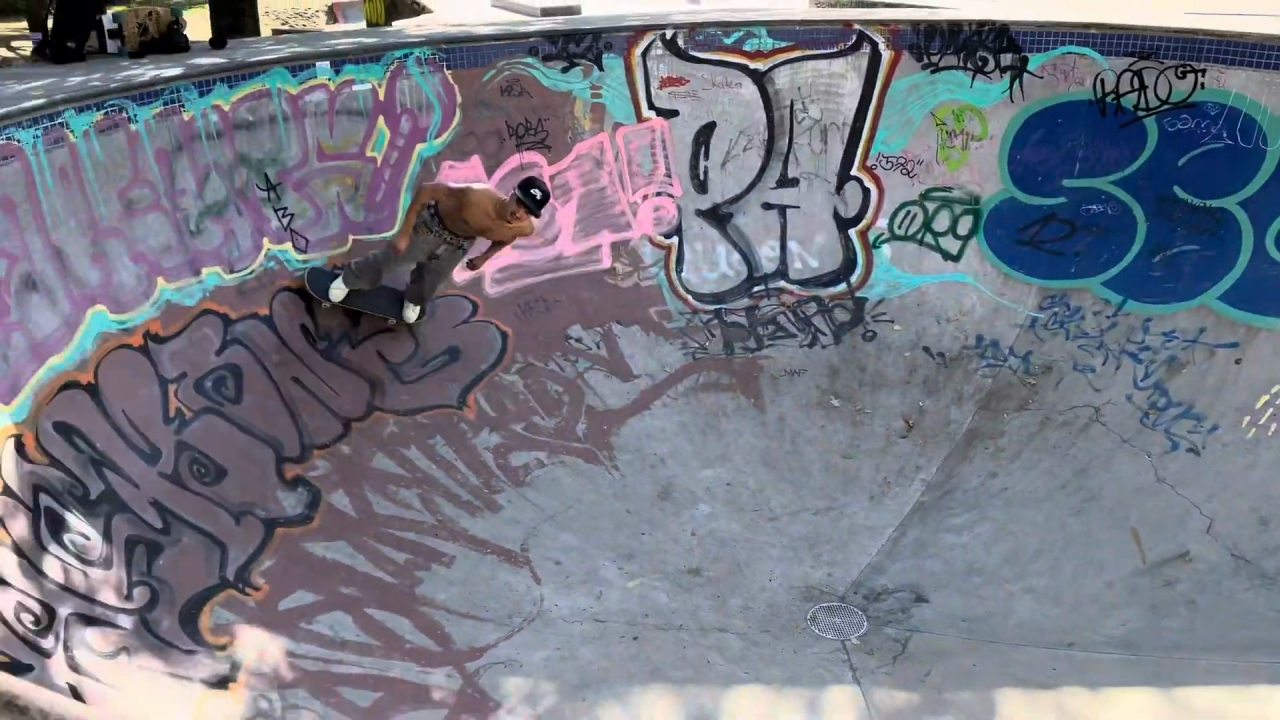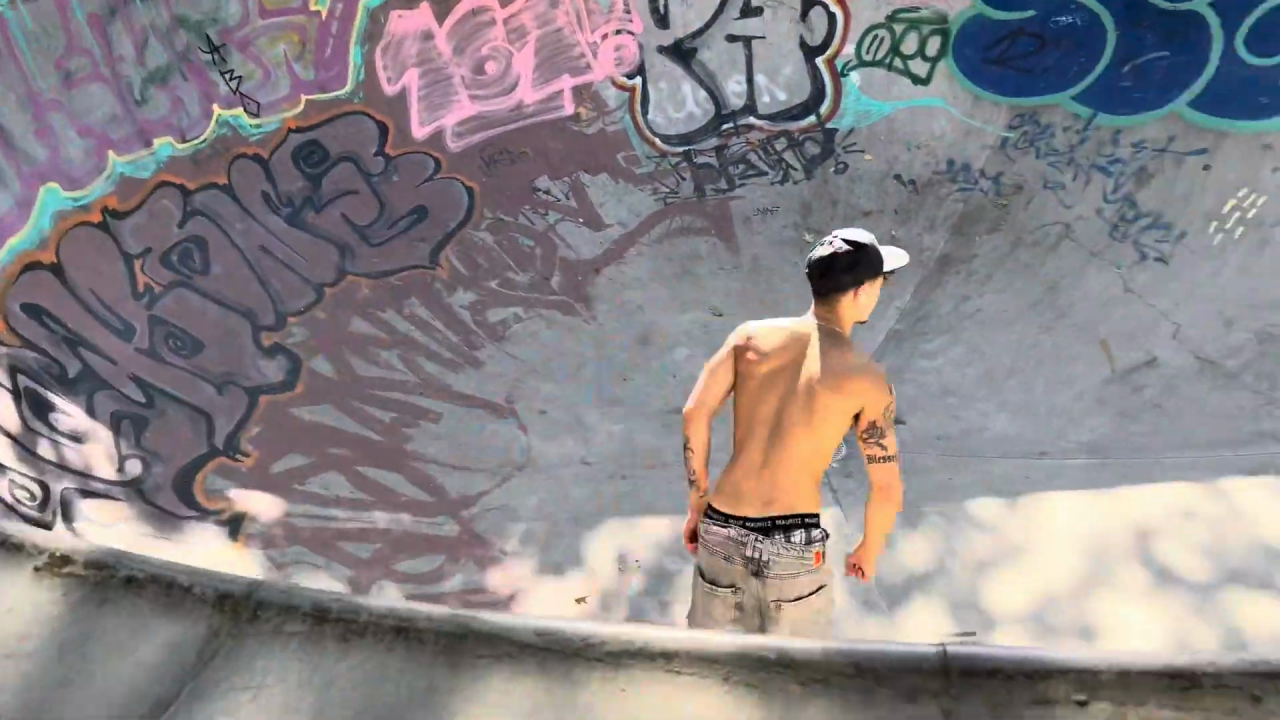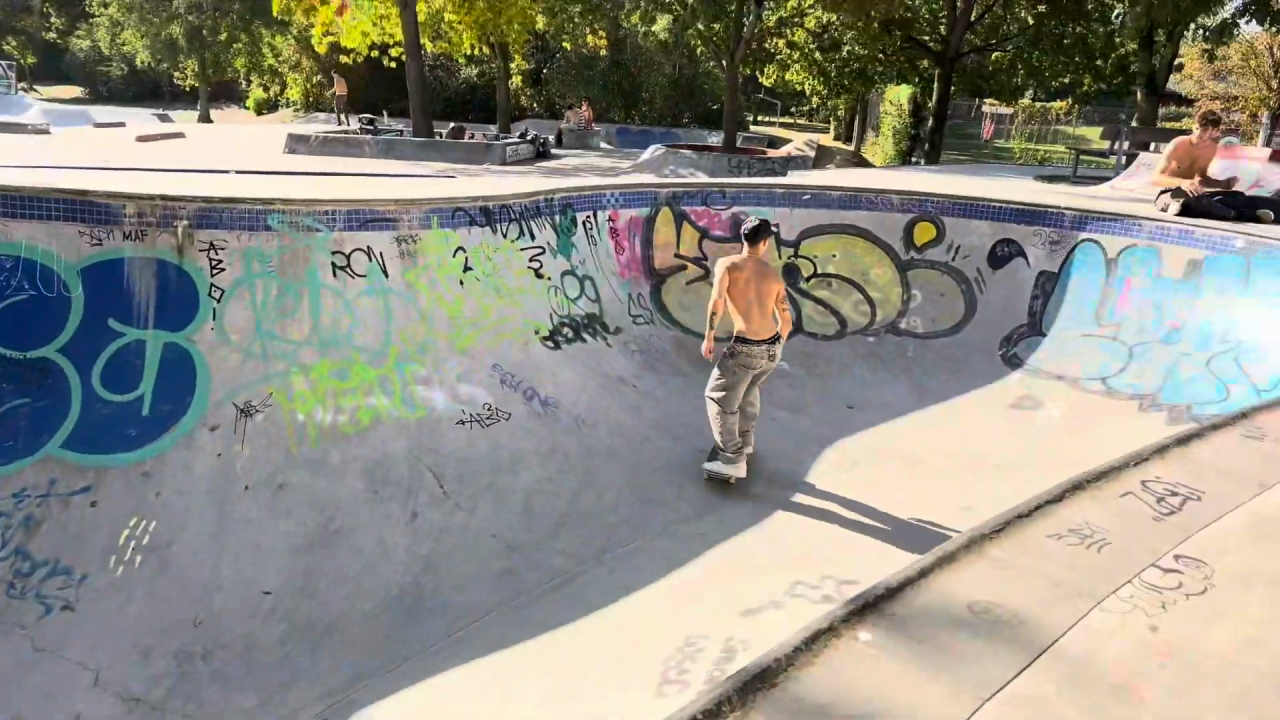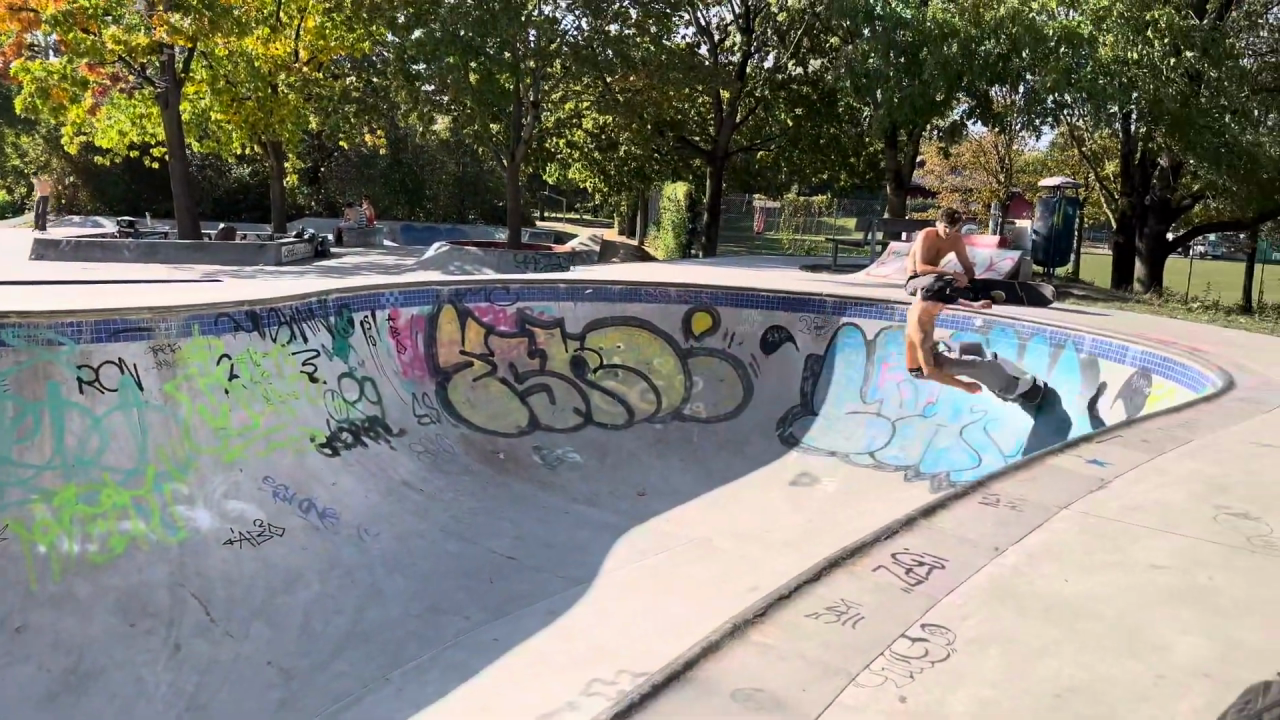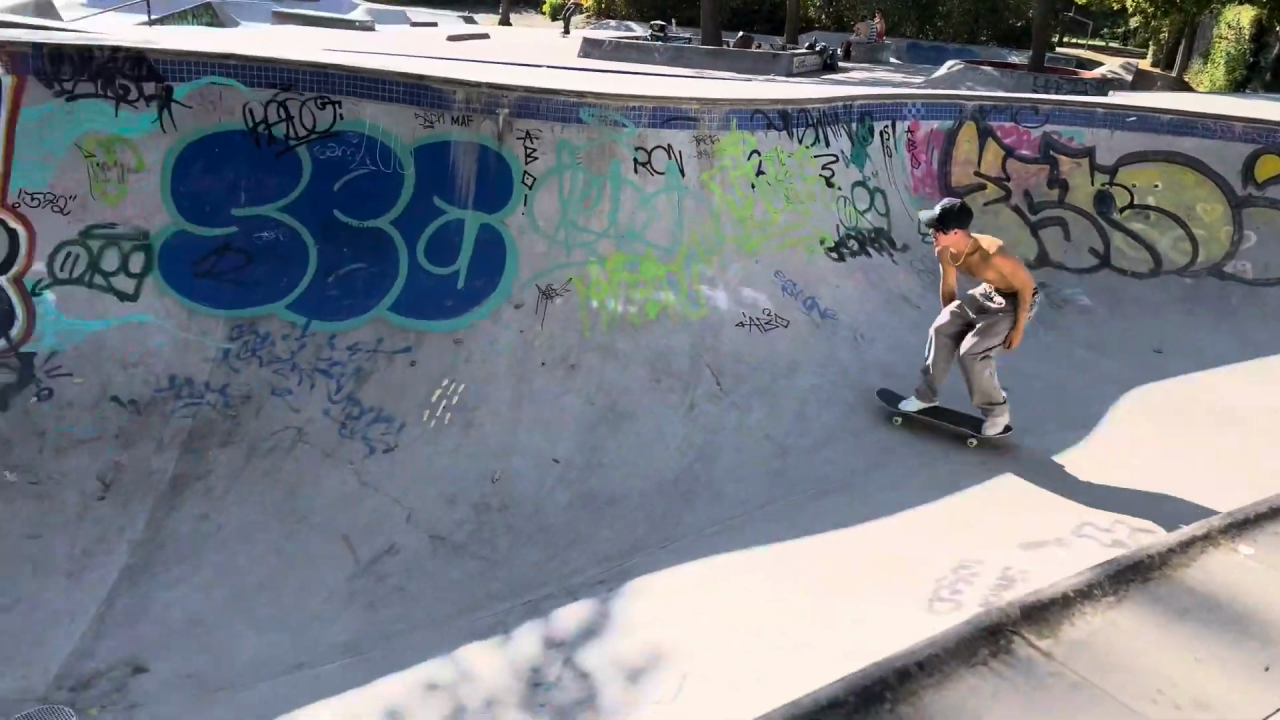
dt=1s
person 1, frame 1
left shoulder: (525, 228)
right shoulder: (476, 197)
right elbow: (426, 190)
left wrist: (485, 257)
right wrist: (404, 232)
left hip: (459, 241)
right hip: (433, 224)
left knee: (429, 283)
right knee: (386, 259)
left ankle: (413, 298)
right ankle: (349, 280)
person 1, frame 2
left shoulder: (751, 334)
right shoulder: (868, 381)
left elbow: (694, 412)
right elbow: (888, 492)
left wrist: (697, 502)
right wrist: (870, 548)
left hip: (721, 538)
right hip: (791, 554)
person 1, frame 3
left shoulder: (727, 264)
right shoulder: (774, 276)
left elbow: (717, 300)
right elbow: (786, 321)
left wrist: (708, 338)
left hip: (746, 348)
right hip: (772, 347)
left knee: (719, 398)
right knee: (748, 388)
left ankle: (732, 459)
right ankle: (744, 440)
person 1, frame 4
left shoulder: (921, 300)
right shoulder: (921, 334)
right elbow: (929, 371)
right wrist: (964, 386)
left hip: (929, 351)
right hip: (922, 369)
left knee: (975, 349)
right knee: (978, 366)
person 1, frame 5
left shoulder: (993, 254)
right shoulder: (945, 252)
left elbow: (1027, 285)
right elbow: (948, 289)
left wrist: (1019, 328)
right wrist: (947, 324)
left hip: (1016, 302)
right hip: (990, 292)
left knee: (970, 353)
right knee: (942, 331)
left ankle: (997, 411)
right ankle: (926, 394)
